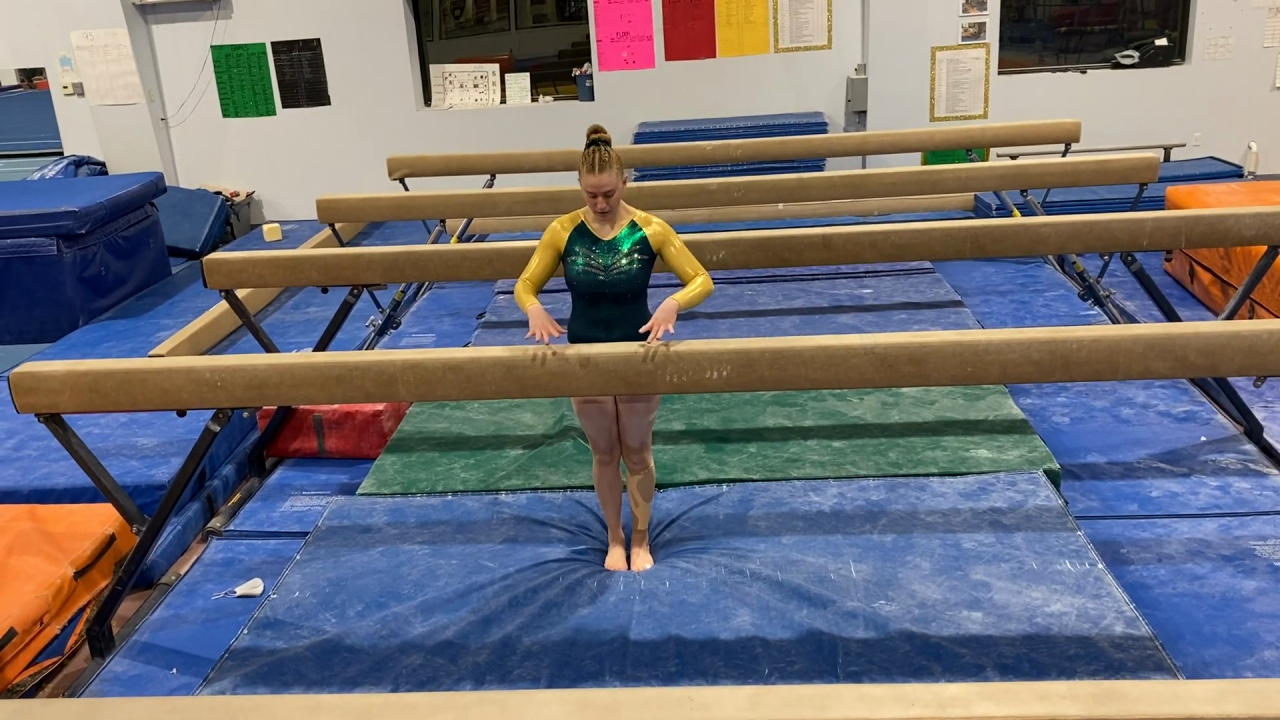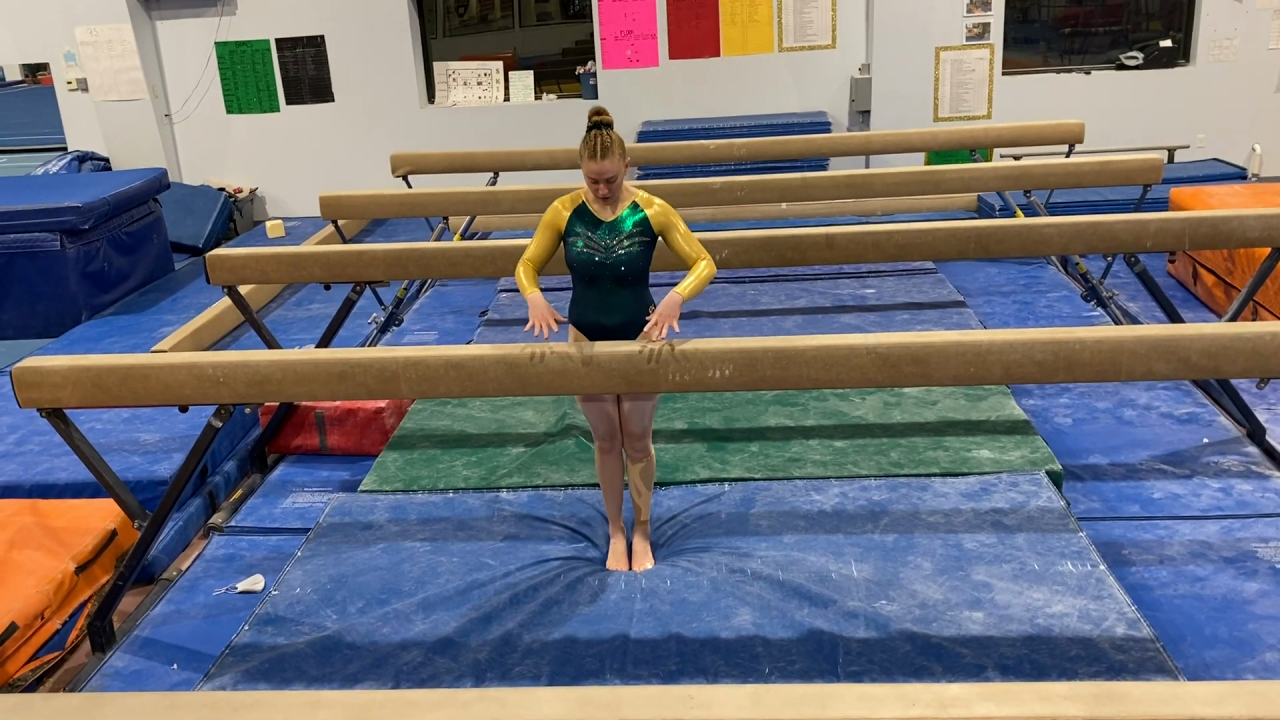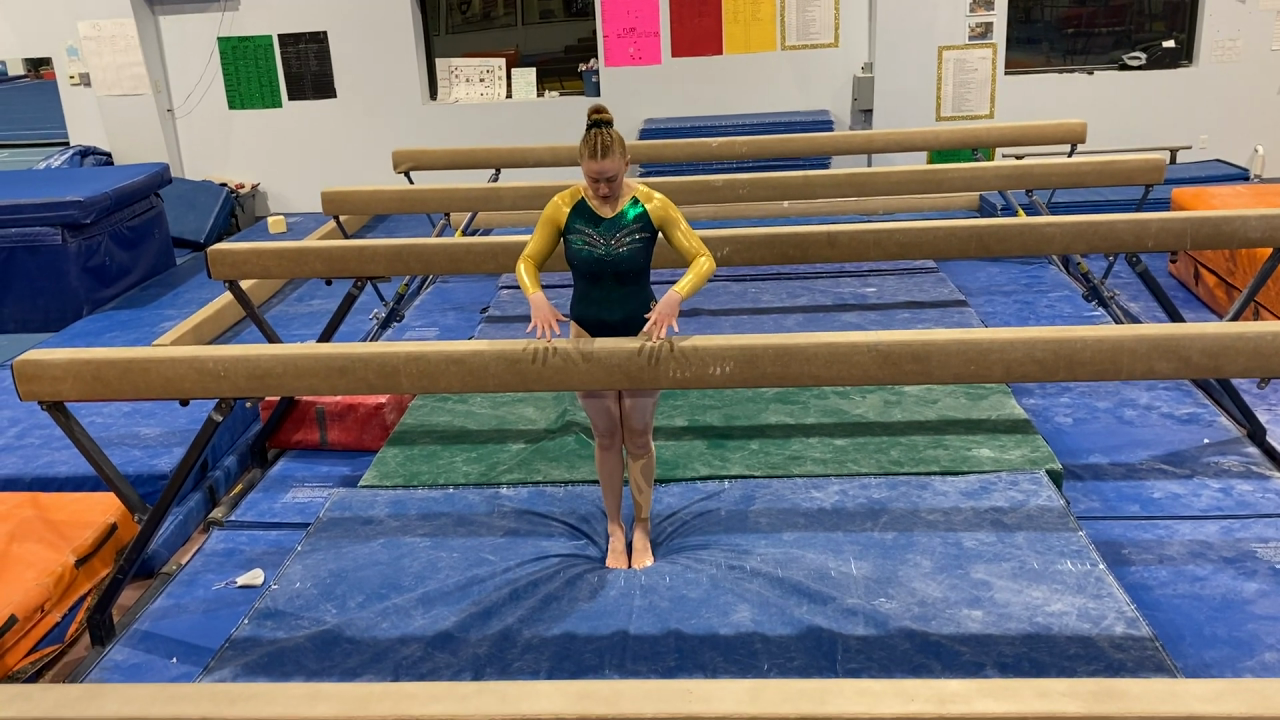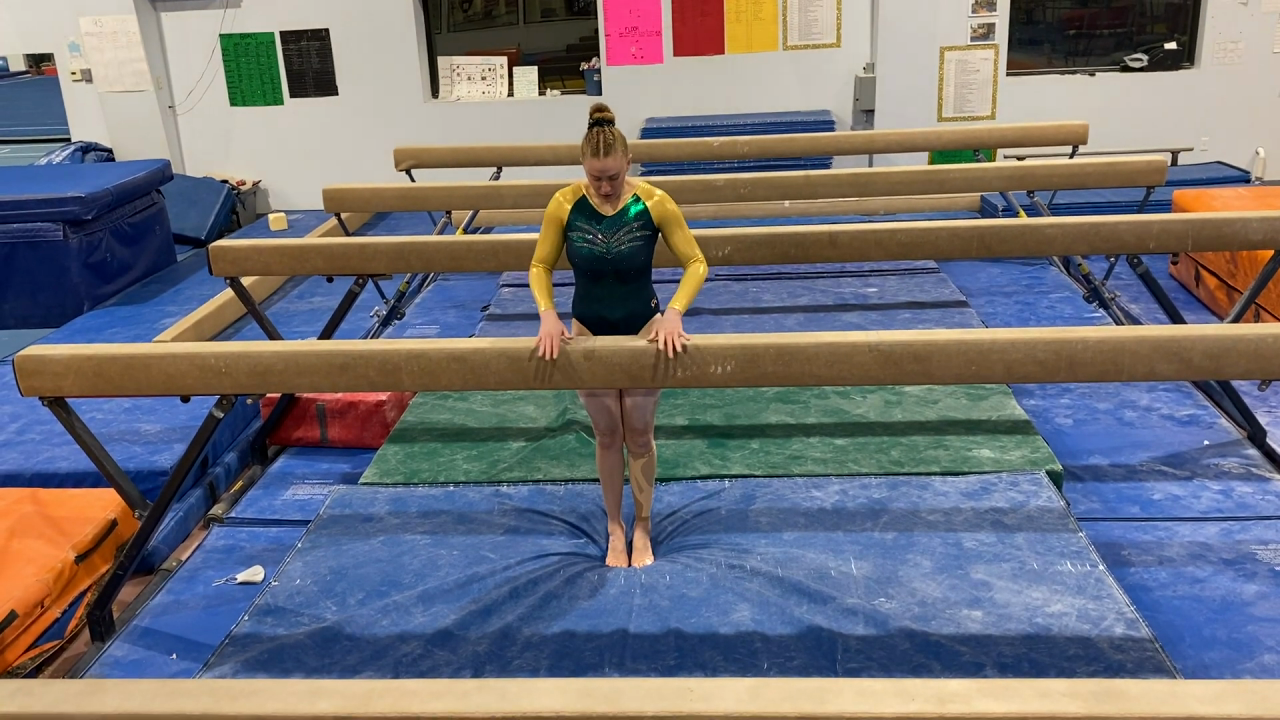
dt=0.3s
person 1, frame 1
left shoulder: (651, 230)
right shoulder: (562, 231)
left elbow: (702, 281)
right elbow: (524, 285)
left wrist: (672, 303)
right wrist: (535, 310)
left knee: (637, 453)
right knee: (604, 454)
left ankle: (640, 538)
right ankle: (614, 537)
person 1, frame 2
left shoulder: (652, 211)
right shoulder: (563, 212)
left elbow: (704, 264)
right elbow: (527, 265)
left wrist: (676, 297)
right wrist: (534, 298)
left hip: (640, 338)
right hip: (586, 341)
left knee: (638, 442)
right knee: (606, 443)
left ankle: (641, 530)
right ankle: (615, 532)
person 1, frame 3
left shoulder: (653, 206)
right shoulder: (563, 207)
left elbow: (703, 260)
right elbow: (527, 261)
left wrist: (675, 296)
right wrist: (536, 297)
left hip: (642, 334)
right hip: (587, 337)
left knee: (638, 438)
right knee: (606, 438)
left ankle: (642, 526)
right ankle: (615, 529)
person 1, frame 4
left shoulder: (655, 203)
right shoulder: (564, 205)
left elbow: (696, 263)
right elbow: (540, 266)
left wrist: (674, 314)
right wrist: (547, 315)
left hip: (643, 330)
right hip: (588, 333)
left knee: (639, 436)
right knee: (607, 435)
left ankle: (642, 525)
right ankle: (614, 528)
